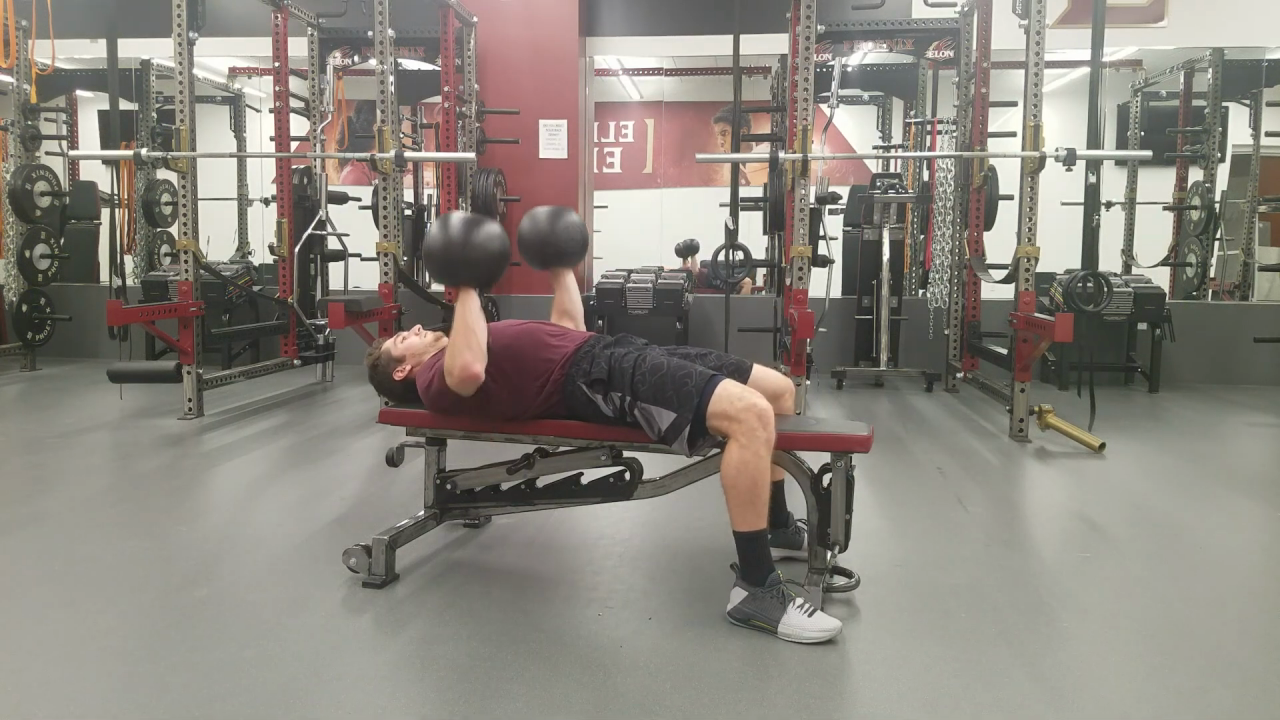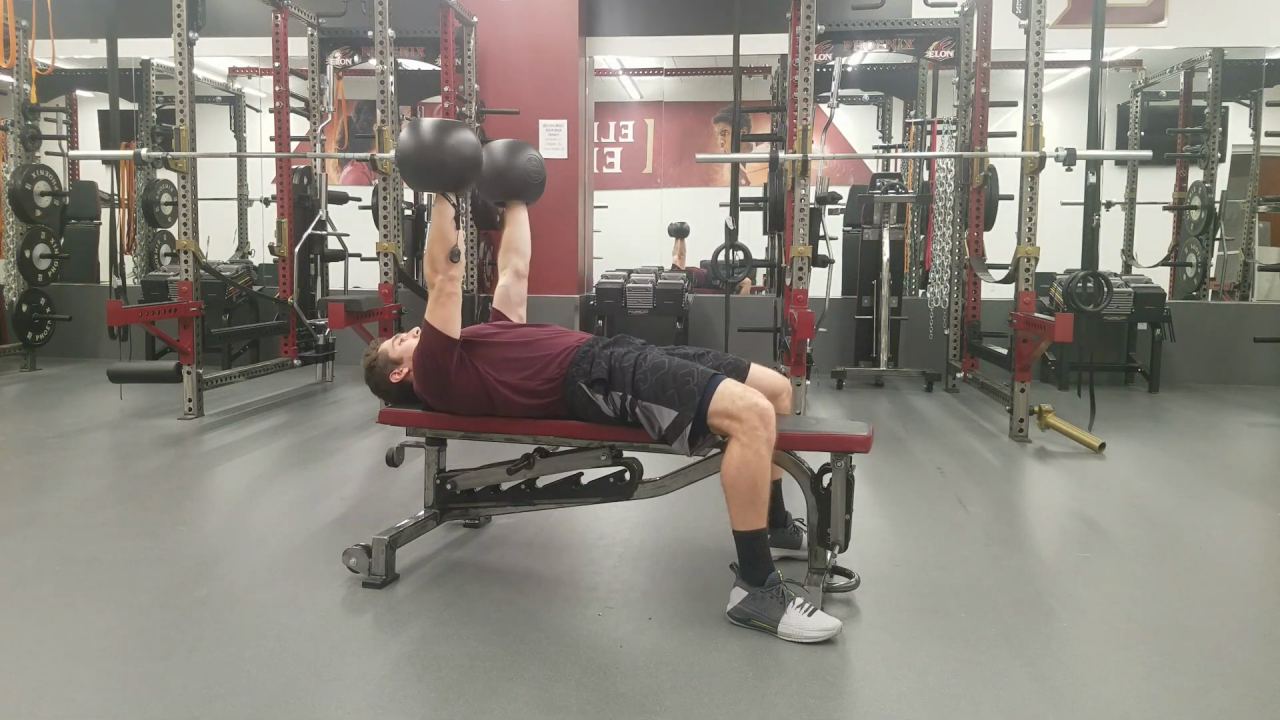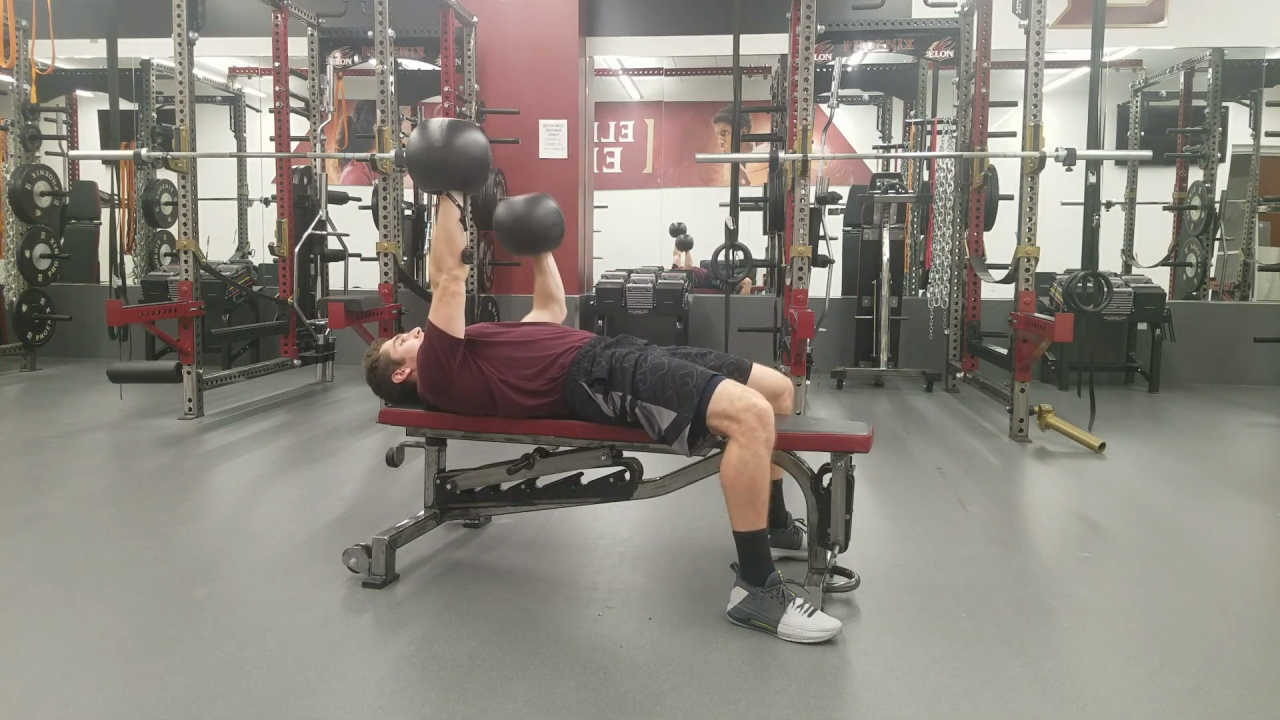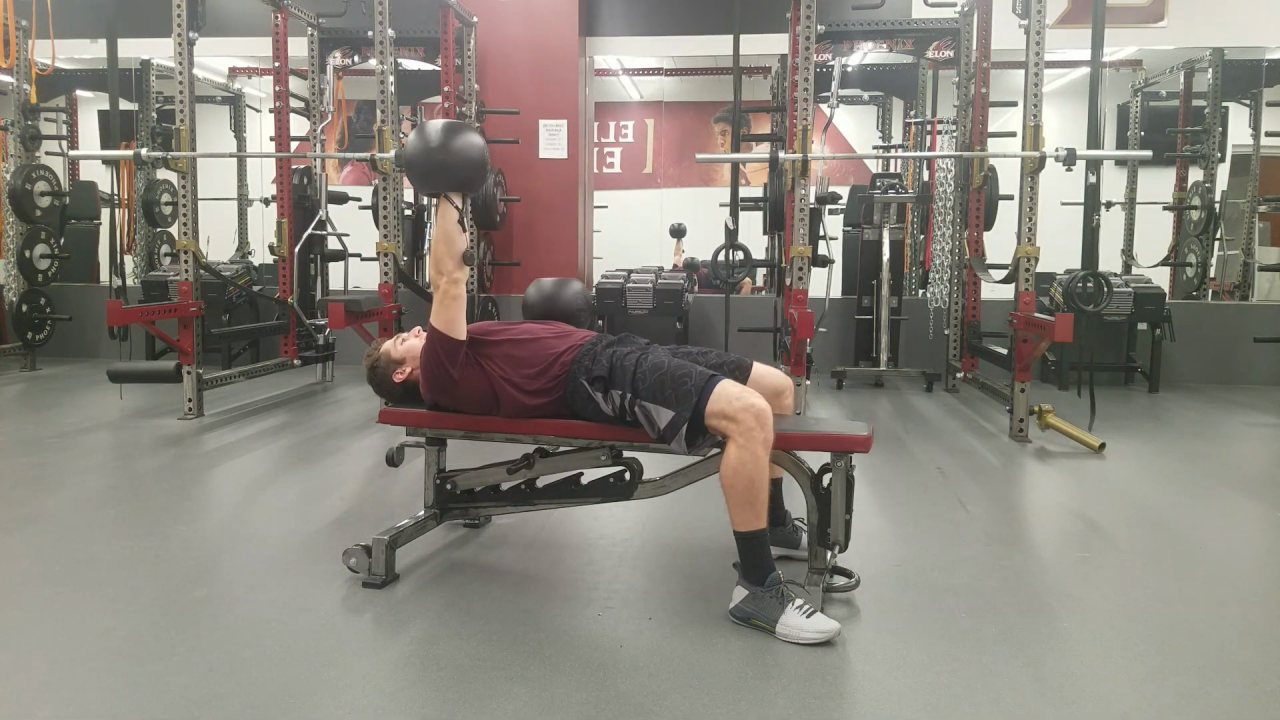
dt=0.5s
person 1, frame 1
left shoulder: (469, 339)
right shoulder: (435, 379)
left elbow: (568, 325)
right elbow: (469, 369)
left wrist: (563, 262)
right wrist: (464, 287)
right hip: (600, 379)
left knee: (777, 391)
right knee: (750, 416)
left ankle: (779, 529)
right ankle: (758, 591)
person 1, frame 2
left shoulder: (474, 347)
right shoulder: (437, 375)
left elbow: (513, 274)
right elbow: (445, 281)
left wrist: (515, 201)
right wrist: (440, 195)
right hip: (594, 380)
left knee: (775, 390)
right knee: (751, 415)
left ankle: (776, 526)
right ankle: (756, 589)
person 1, frame 3
left shoulder: (468, 358)
right shoulder: (437, 378)
left elbow: (552, 310)
right elbow: (449, 283)
left wrist: (539, 247)
right wrist: (446, 197)
right hip: (593, 381)
left knee: (777, 390)
right knee: (749, 420)
left ankle: (778, 527)
right ankle: (756, 590)
person 1, frame 4
left shoulder: (467, 351)
right shoulder: (439, 374)
right elbow: (450, 282)
right wrist: (446, 196)
right hip: (597, 377)
left knee: (776, 388)
right knee: (748, 414)
left ankle: (775, 524)
right ankle: (758, 588)
